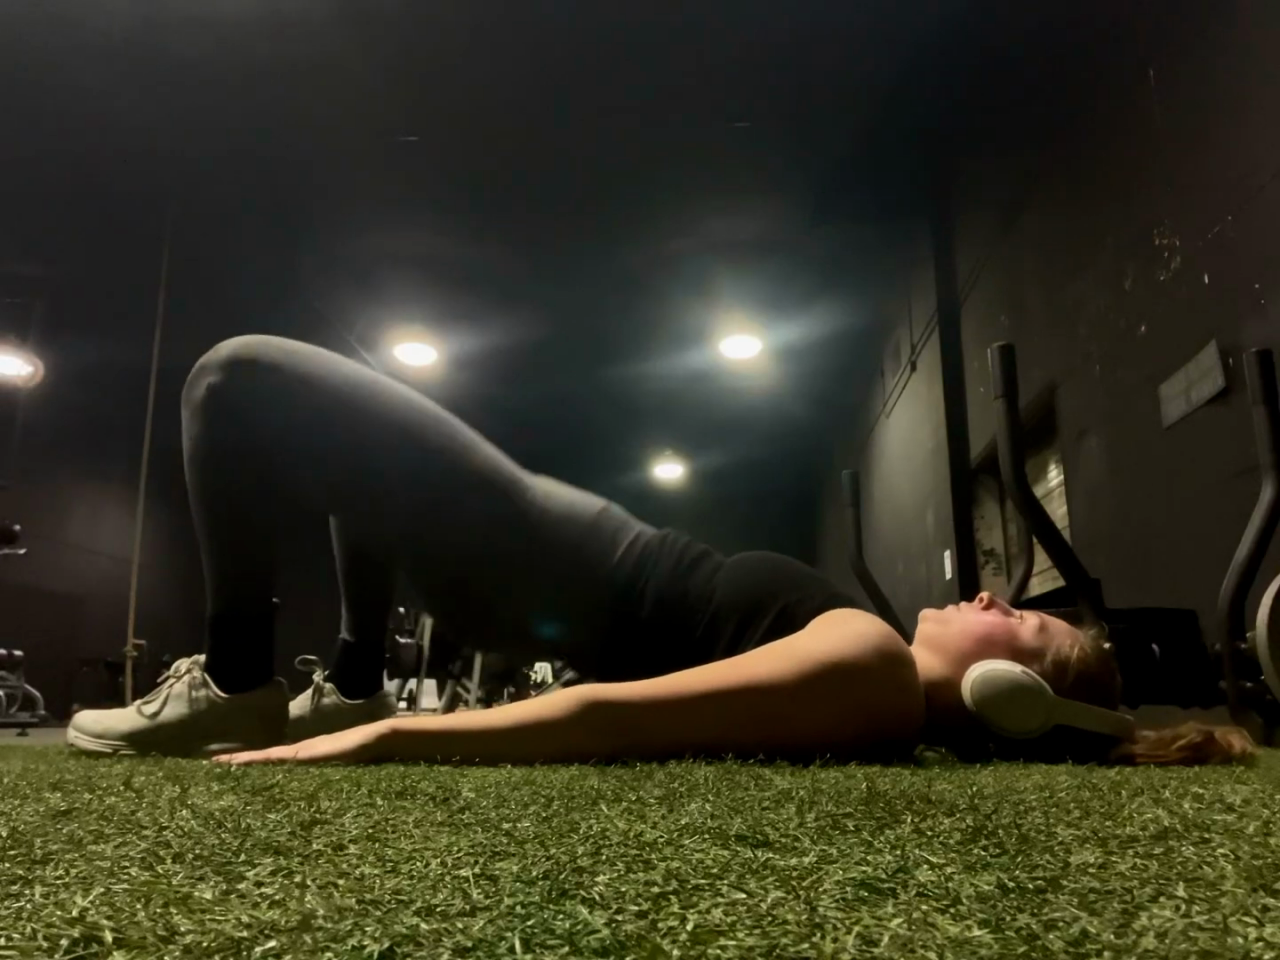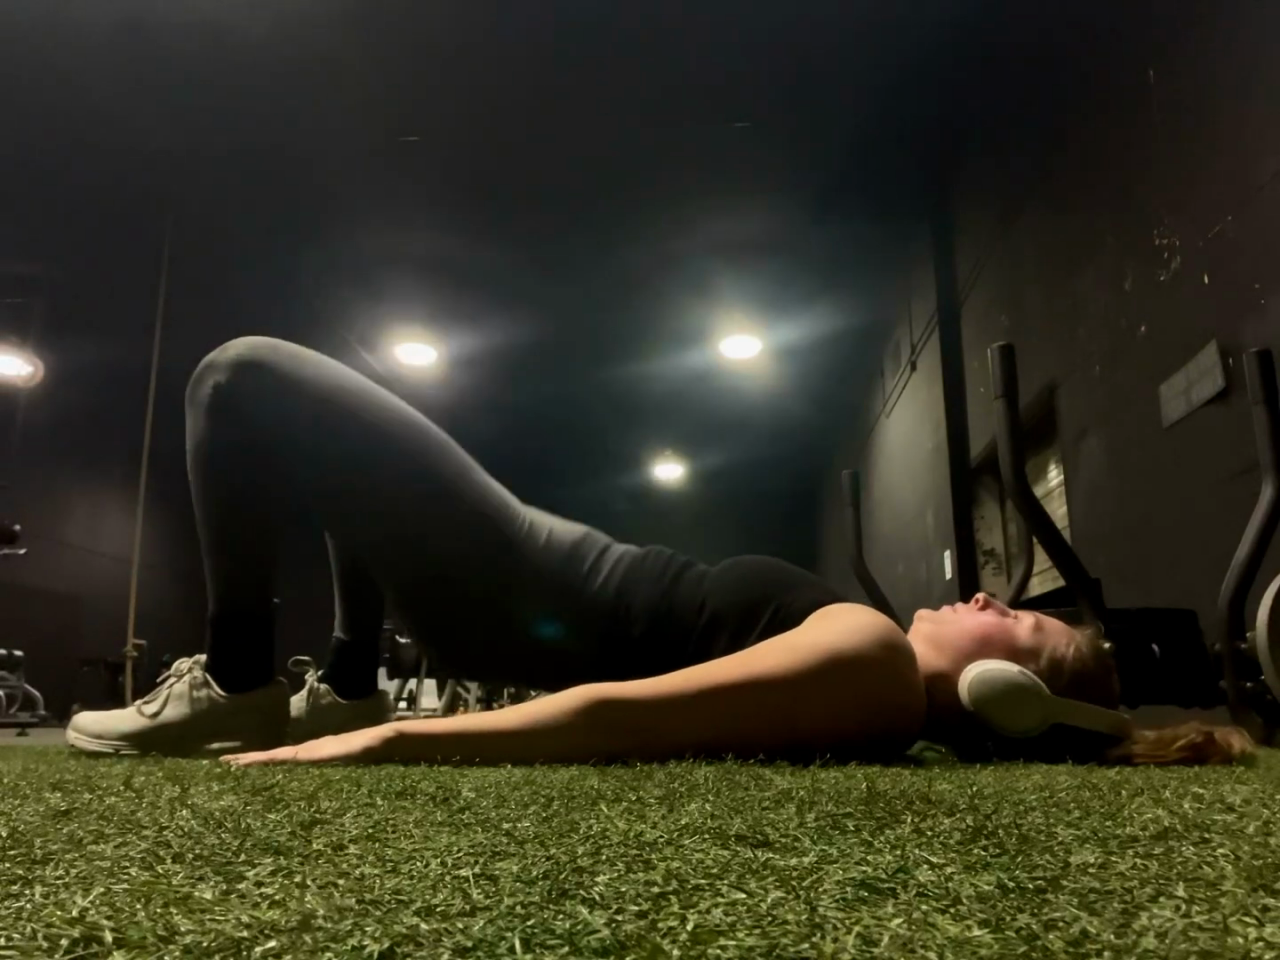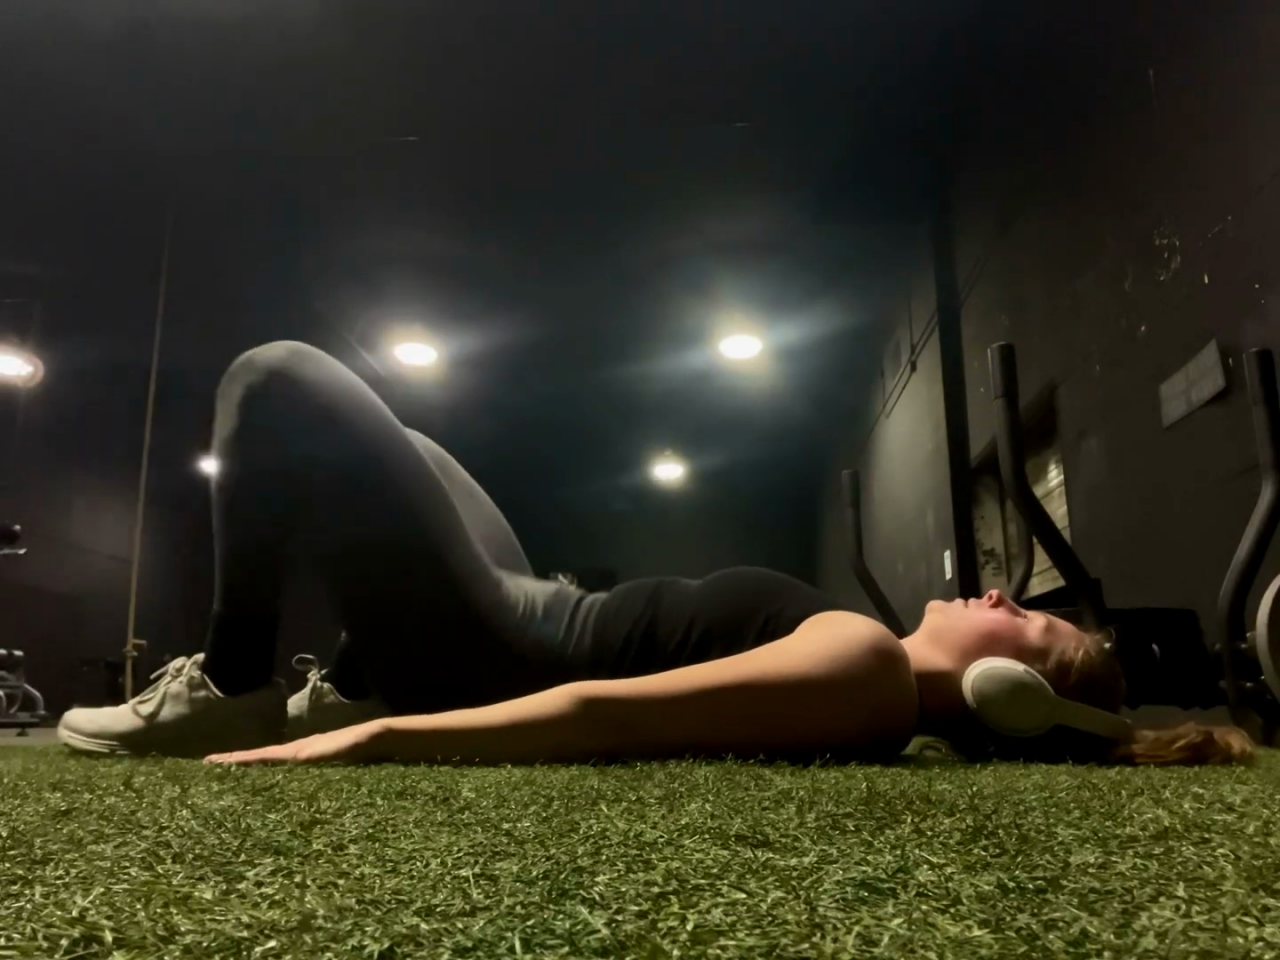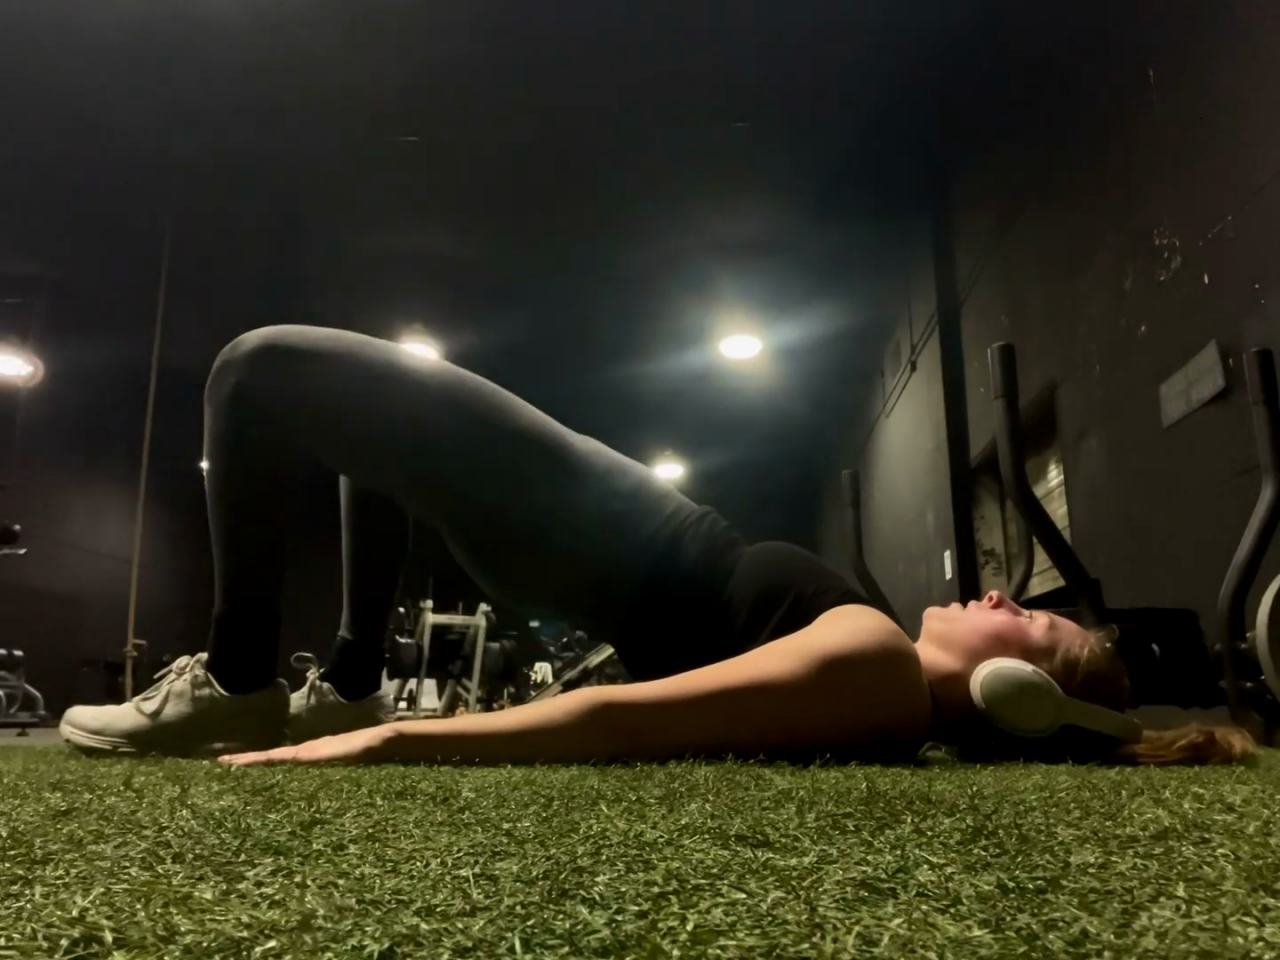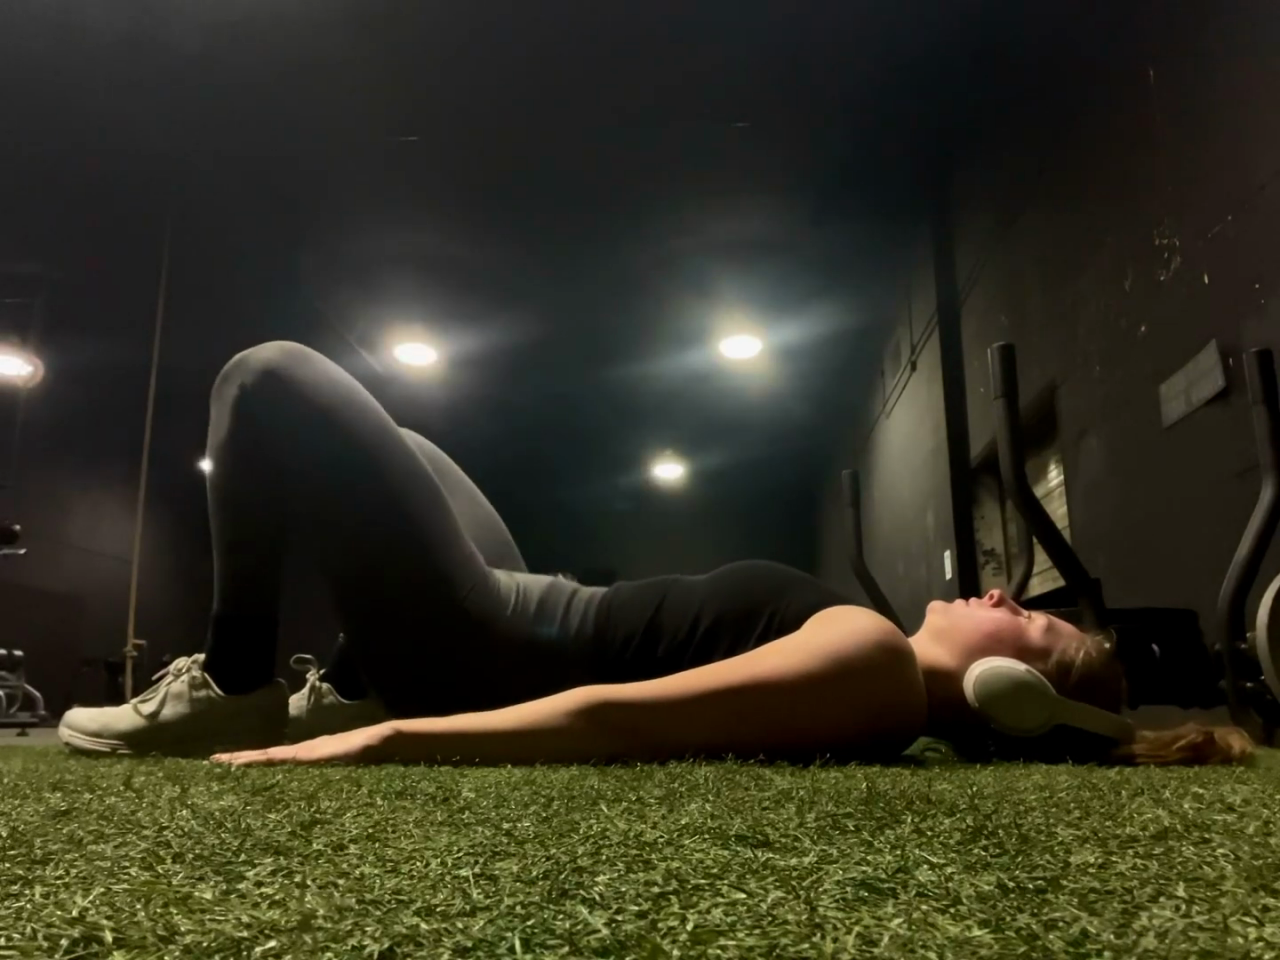
dt=1s
person 1, frame 1
left shoulder: (868, 671)
right shoulder: (900, 691)
left elbow: (608, 720)
left wrist: (382, 741)
right hip: (575, 555)
left knee: (237, 380)
right knee: (360, 444)
left ankle: (230, 693)
right ankle: (346, 684)
person 1, frame 2
left shoulder: (869, 665)
right shoulder: (898, 685)
left elbow: (615, 718)
left wrist: (385, 744)
left hip: (525, 595)
right hip: (558, 585)
left knee: (242, 382)
right knee: (349, 452)
left ankle: (233, 692)
right ankle: (341, 687)
person 1, frame 3
left shoulder: (862, 672)
right shoulder: (890, 689)
left elbow: (605, 718)
left wrist: (371, 743)
left hip: (492, 647)
right hip: (533, 621)
left knee: (279, 379)
right knee: (401, 445)
left ankle: (227, 692)
right ankle: (341, 687)
person 1, frame 4
left shoulder: (872, 673)
right shoulder: (906, 690)
left elbow: (620, 722)
left wrist: (391, 743)
right hip: (601, 527)
left knee: (264, 370)
right knee: (366, 408)
left ankle: (234, 690)
right ankle: (346, 684)
person 1, frame 5
left shoulder: (869, 665)
right shoulder: (895, 685)
left elbow: (614, 720)
left wrist: (381, 745)
left hip: (485, 647)
right hip: (529, 615)
left knee: (272, 382)
right knee: (393, 441)
left ankle: (230, 693)
right ankle: (347, 689)
